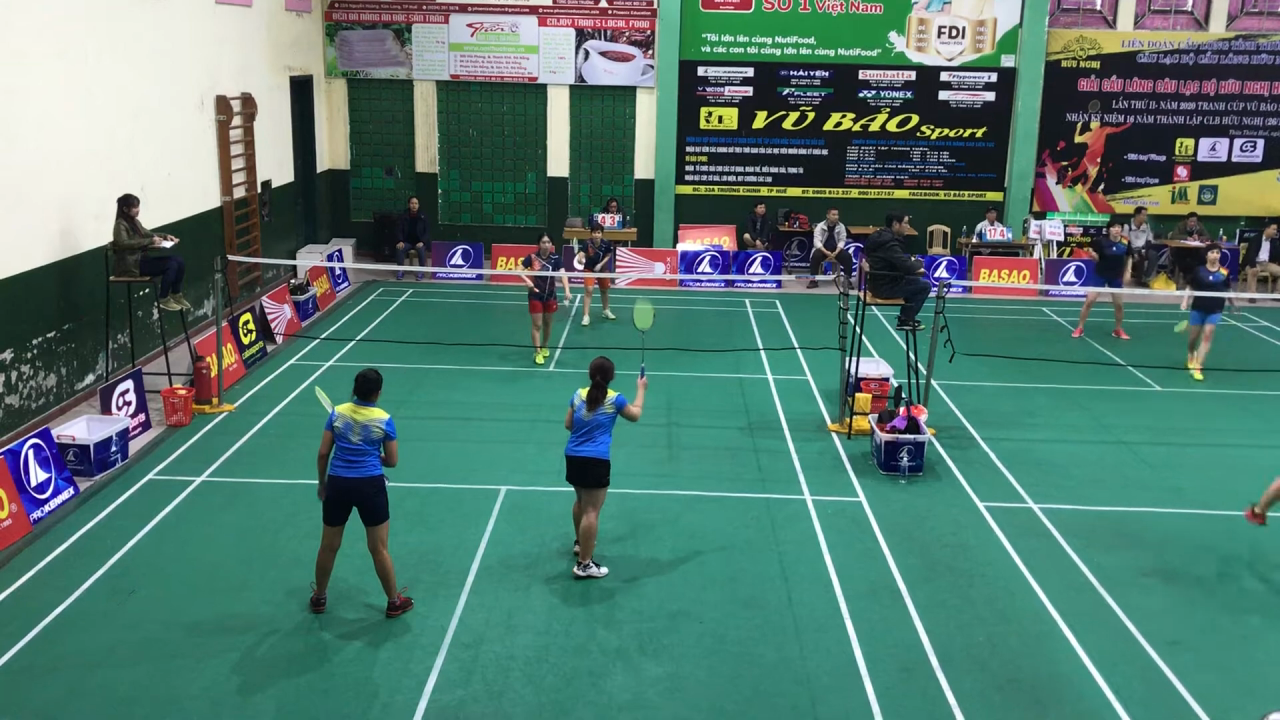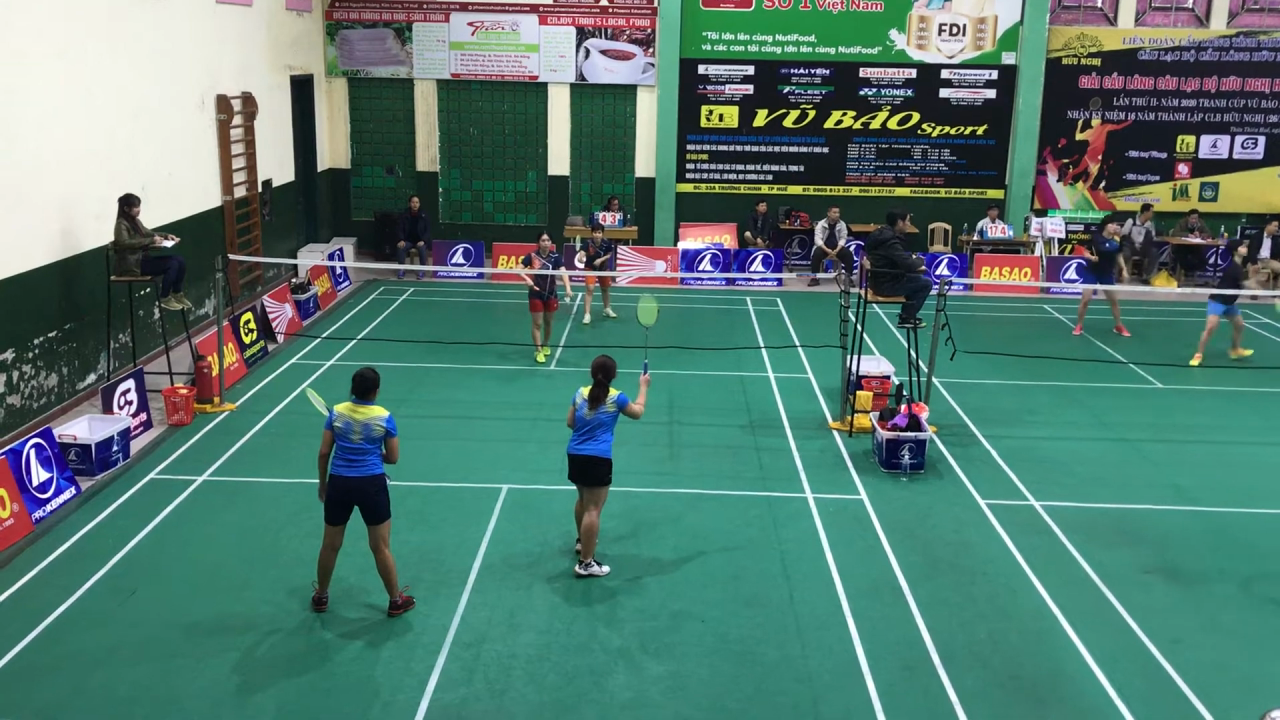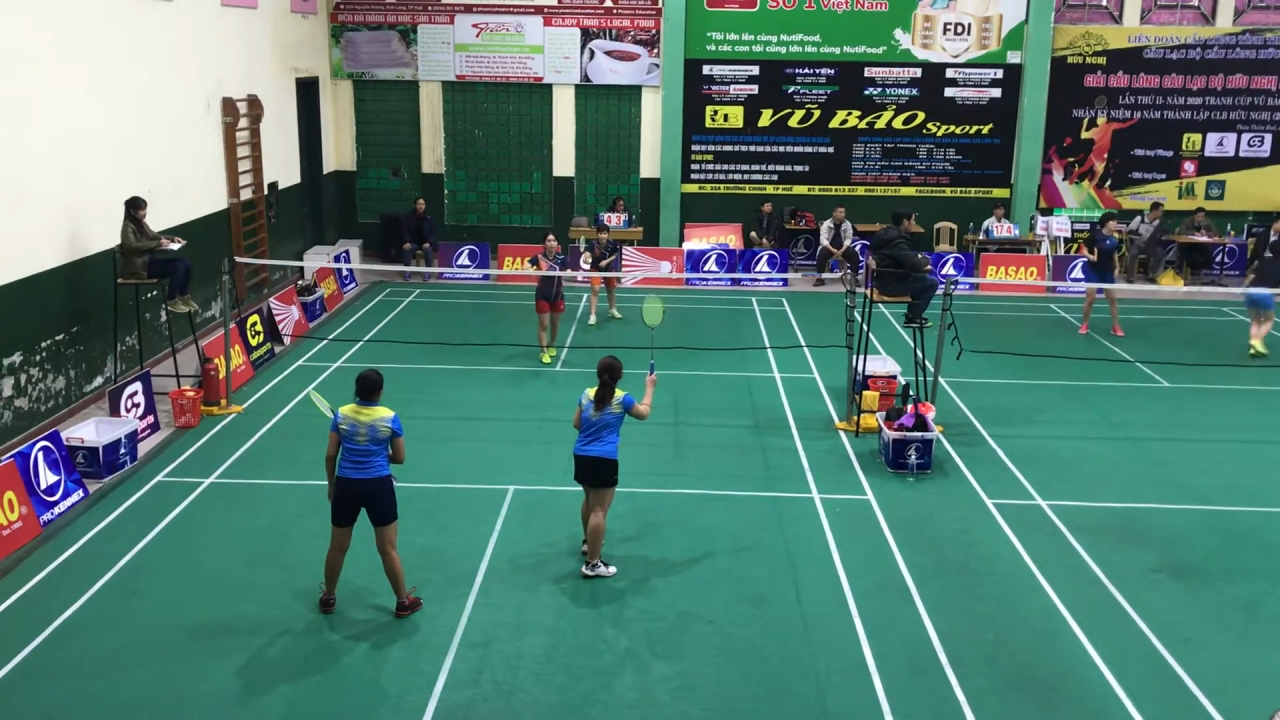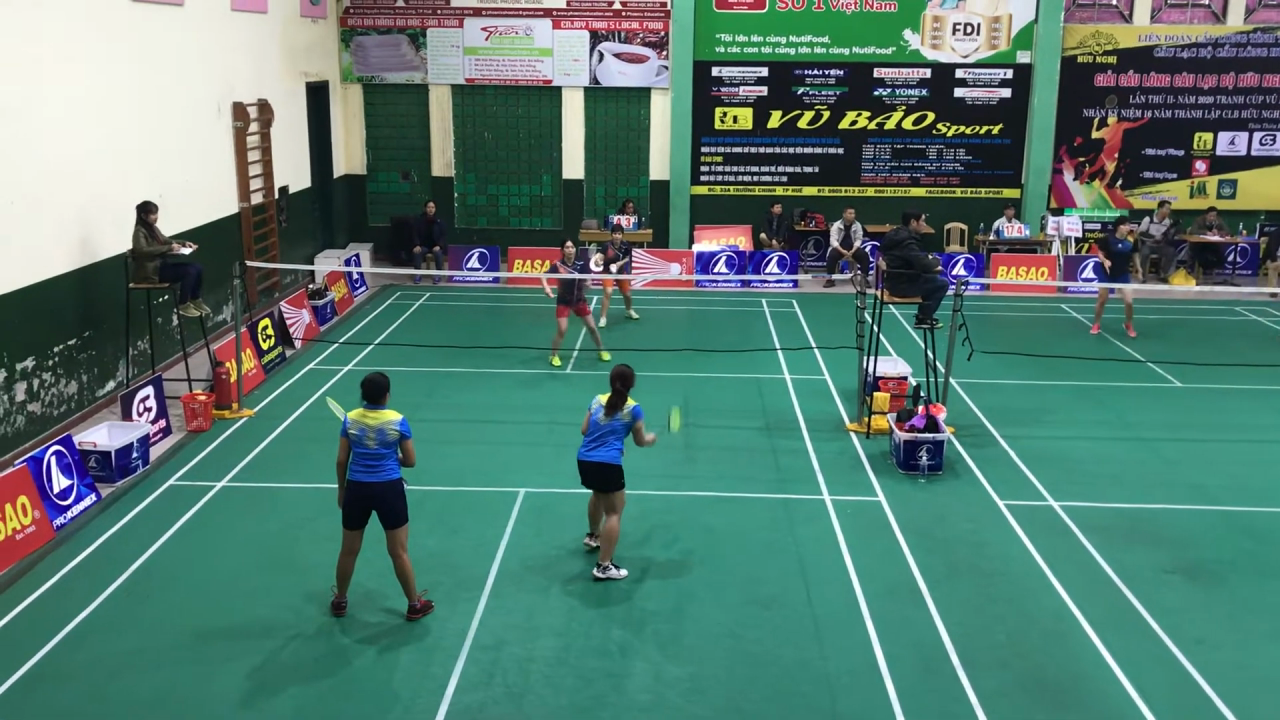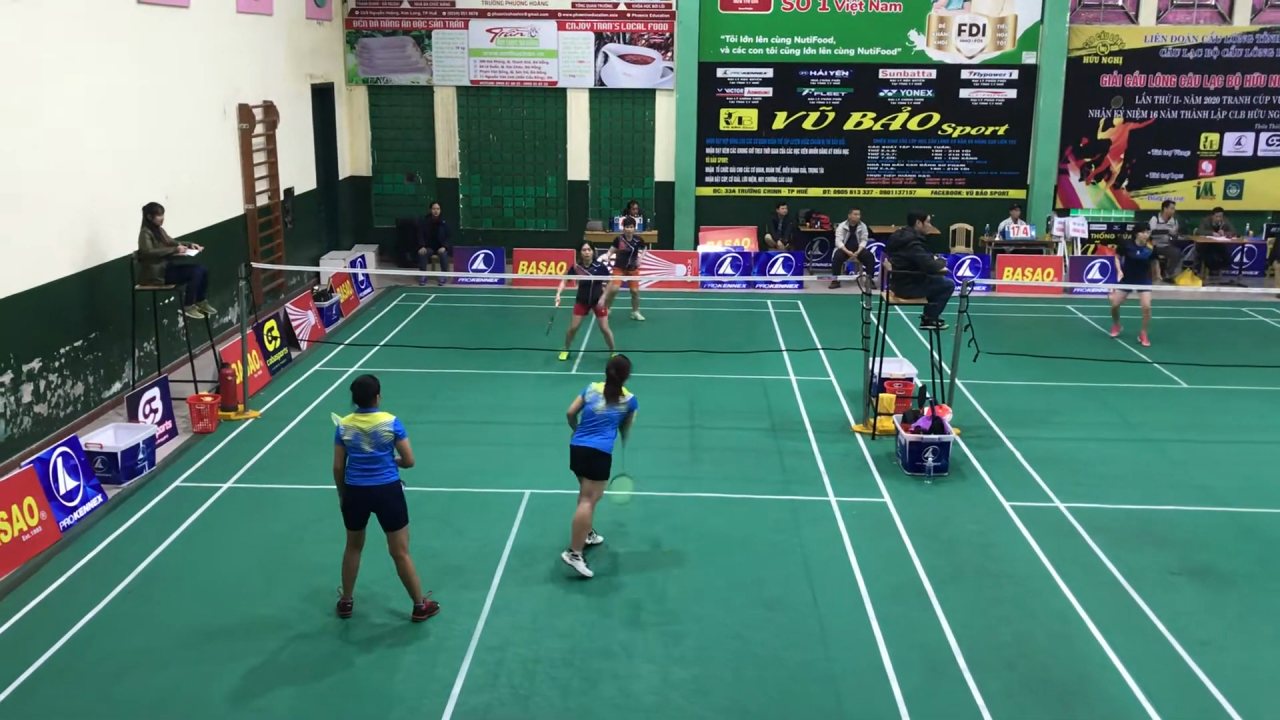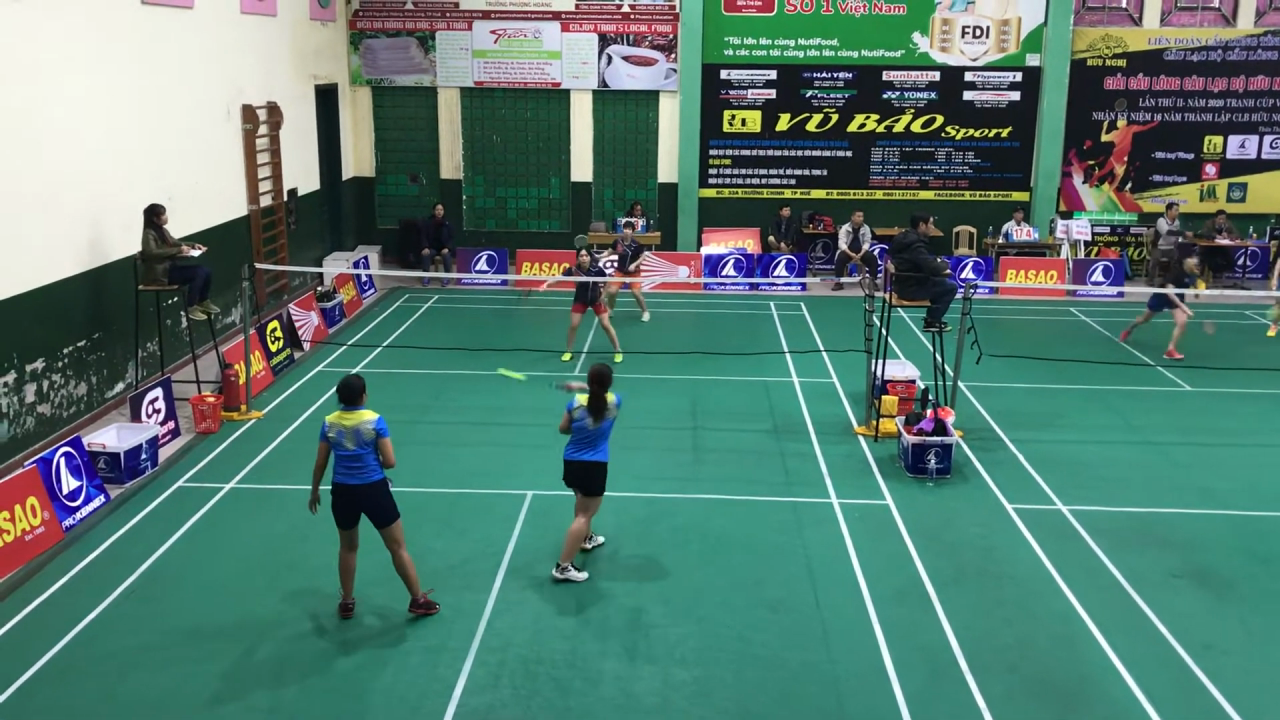
dt=0.4s
person 1, frame 1
left shoulder: (337, 413)
right shoulder: (384, 420)
left elbow: (323, 453)
right elbow: (392, 461)
left wrist: (322, 483)
left hip: (338, 485)
right hip: (370, 486)
left knee: (328, 546)
right knee: (379, 549)
left ankle: (319, 598)
right ankle: (394, 602)
person 1, frame 2
left shoulder: (336, 412)
right shoulder: (384, 417)
left elbow: (323, 453)
right elbow: (393, 458)
left wrist: (322, 483)
left hip: (339, 484)
right hip: (371, 485)
left knee: (330, 546)
right knee: (381, 548)
left ankle: (320, 596)
right ankle: (395, 601)
person 1, frame 3
left shoulder: (341, 415)
right shoulder: (390, 418)
left elbow: (330, 455)
right elbow: (400, 458)
left wrist: (331, 485)
left hip: (346, 486)
right hip: (378, 486)
left knee: (338, 547)
right knee: (388, 549)
left ankle: (328, 598)
right ankle: (403, 602)
person 1, frame 4
left shoulder: (350, 420)
right shoulder: (398, 421)
left elbow: (341, 461)
right elbow: (410, 461)
left wrist: (341, 490)
left hip: (357, 490)
right hip: (389, 489)
left knee: (349, 550)
right knee: (399, 552)
left ankle: (340, 601)
right ankle: (414, 605)
person 1, frame 5
left shoulder: (344, 426)
right shoulder: (391, 422)
left elbow: (338, 467)
right elbow: (409, 461)
left wrist: (342, 495)
left hip: (355, 493)
right hip: (387, 492)
left knee: (353, 548)
right knee: (401, 553)
left ankle: (346, 601)
right ankle: (420, 606)
person 1, frame 6
left shoulder: (329, 423)
right shoulder: (375, 421)
left elbow: (320, 463)
right elbow: (389, 462)
left wrist: (314, 492)
left hip: (343, 491)
right hip: (373, 489)
left knee: (348, 547)
right knee: (397, 547)
left ankle: (347, 602)
right ankle: (417, 599)
person 2, frame 1
left shoulder: (578, 395)
right shoulder: (615, 399)
left elbow: (568, 424)
right elbow: (635, 415)
right wrist: (640, 390)
left hip: (573, 456)
right hip: (595, 460)
left knee: (581, 502)
right knee: (591, 511)
left ankle: (580, 542)
right ankle: (584, 564)
person 2, frame 2
left shoulder: (580, 393)
right shoulder: (616, 398)
left elbow: (570, 422)
right elbow: (638, 412)
right wrist: (643, 387)
left hip: (574, 455)
right hip: (597, 459)
left knee: (583, 500)
right knee: (593, 510)
left ankle: (581, 541)
right ankle: (585, 563)
person 2, frame 3
left shoulder: (586, 394)
right shoulder: (622, 399)
left elbow: (576, 423)
right elbow: (644, 413)
right wrist: (649, 387)
left hip: (581, 456)
right hip: (603, 460)
left knee: (589, 501)
right knee: (599, 511)
left ankle: (588, 542)
right ankle: (592, 564)
person 2, frame 4
left shoulder: (597, 400)
right shoulder: (633, 409)
left elbow: (584, 430)
right elbow: (640, 441)
right wrist: (651, 439)
left hip: (584, 460)
right hip: (607, 464)
left knee: (598, 497)
right knee: (614, 513)
left ankle: (593, 536)
right ankle: (604, 566)
person 2, frame 5
left shoulder: (591, 389)
right shoulder: (629, 399)
left elbow: (570, 413)
right elbow: (625, 428)
right wrist: (623, 442)
left hip: (577, 446)
right hip: (598, 452)
left knee: (587, 494)
right knee: (588, 501)
left ankle: (586, 533)
right ankle: (574, 553)
person 2, frame 6
left shoulder: (576, 401)
right shoulder: (614, 402)
left elbow: (563, 428)
right wrist: (582, 387)
left hip: (571, 461)
right hip: (595, 465)
left knee: (583, 502)
right knee: (584, 515)
left ankle: (586, 538)
right ankle: (563, 566)
